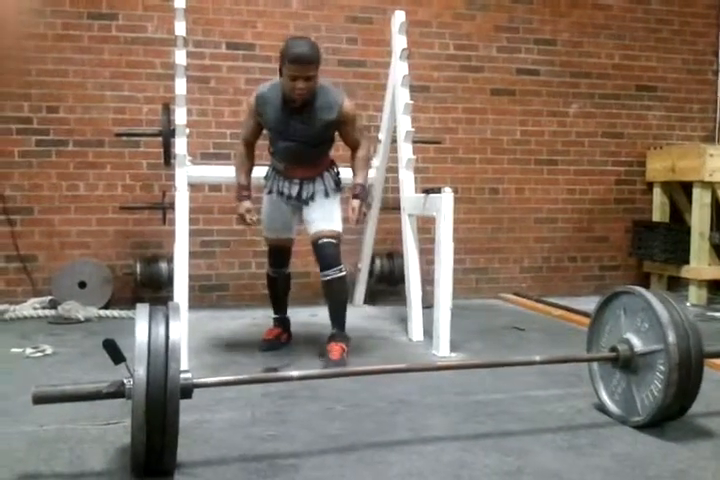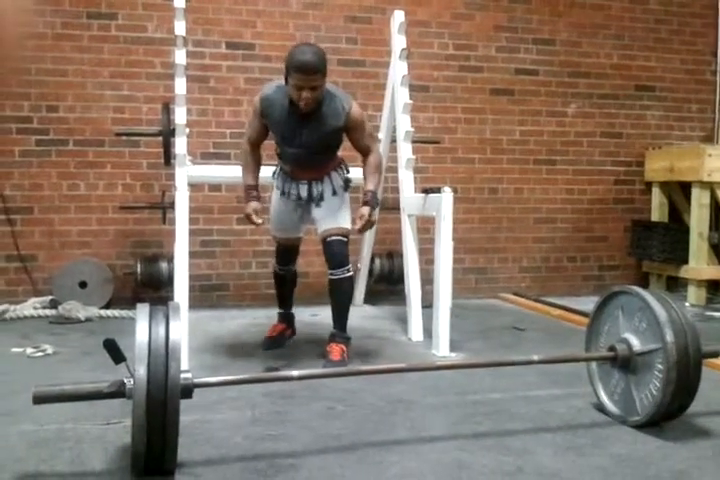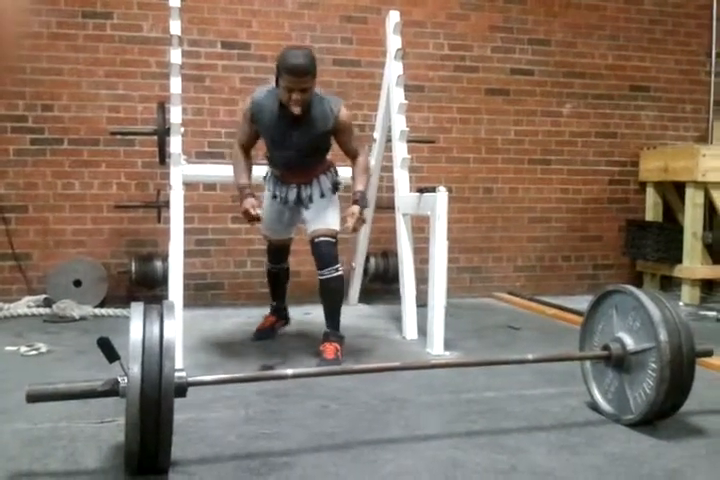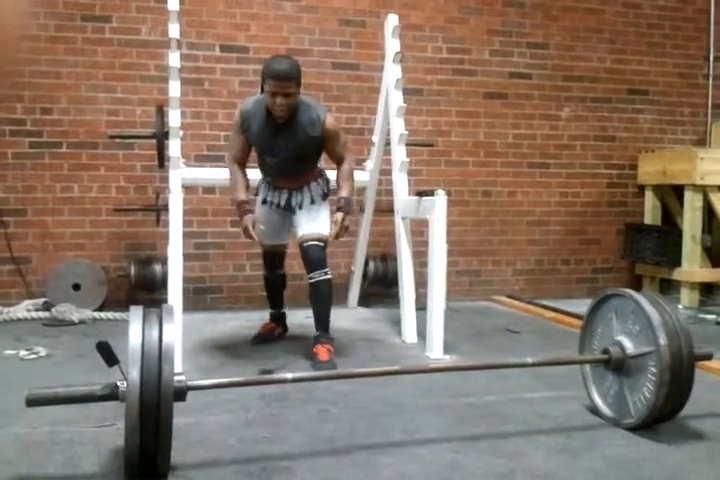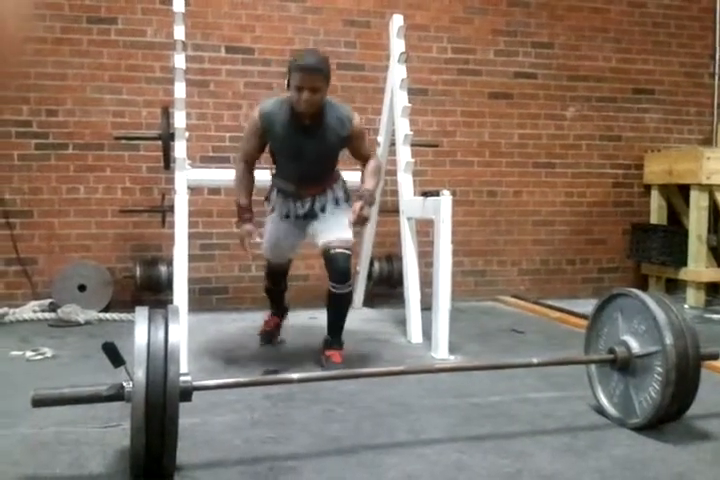
dt=0.3s
person 1, frame 1
left shoulder: (338, 104)
right shoulder: (261, 99)
left elbow: (360, 146)
right elbow: (247, 145)
left wrist: (359, 191)
right wrist: (243, 193)
left hip: (321, 183)
right hip: (280, 181)
left knee: (328, 253)
right knee: (277, 254)
left ankle: (338, 337)
right ankle: (281, 324)
person 1, frame 2
left shoulder: (346, 108)
right shoulder: (266, 100)
left elbow: (370, 152)
right elbow: (251, 145)
left wrist: (369, 200)
right wrist: (250, 193)
left hip: (329, 182)
right hip: (287, 181)
left knee: (337, 252)
right knee: (284, 252)
left ankle: (339, 338)
right ankle: (285, 319)
person 1, frame 3
left shoulder: (334, 112)
right shoulder: (257, 105)
left elbow: (357, 155)
right elbow: (242, 148)
left wrist: (358, 199)
right wrist: (245, 192)
left hip: (318, 185)
right hip: (278, 184)
left knee: (326, 252)
right knee: (276, 251)
left ankle: (332, 336)
right ankle: (278, 312)
person 1, frame 4
left shoulder: (320, 119)
right shoulder: (246, 114)
left elbow: (344, 160)
right elbow: (236, 163)
left wrist: (343, 206)
right wrist: (245, 208)
left hip: (310, 191)
right hip: (271, 191)
left knee: (315, 257)
right knee: (272, 259)
left ankle: (323, 338)
right ankle: (277, 320)
person 1, frame 5
left shoulder: (347, 121)
right shoulder: (265, 115)
left elbow: (370, 159)
right elbow: (245, 162)
left wrist: (365, 197)
right wrist: (244, 215)
left hip: (329, 198)
right hip: (285, 198)
left knee: (340, 265)
right knee: (275, 268)
left ankle: (333, 343)
right ankle: (277, 313)
